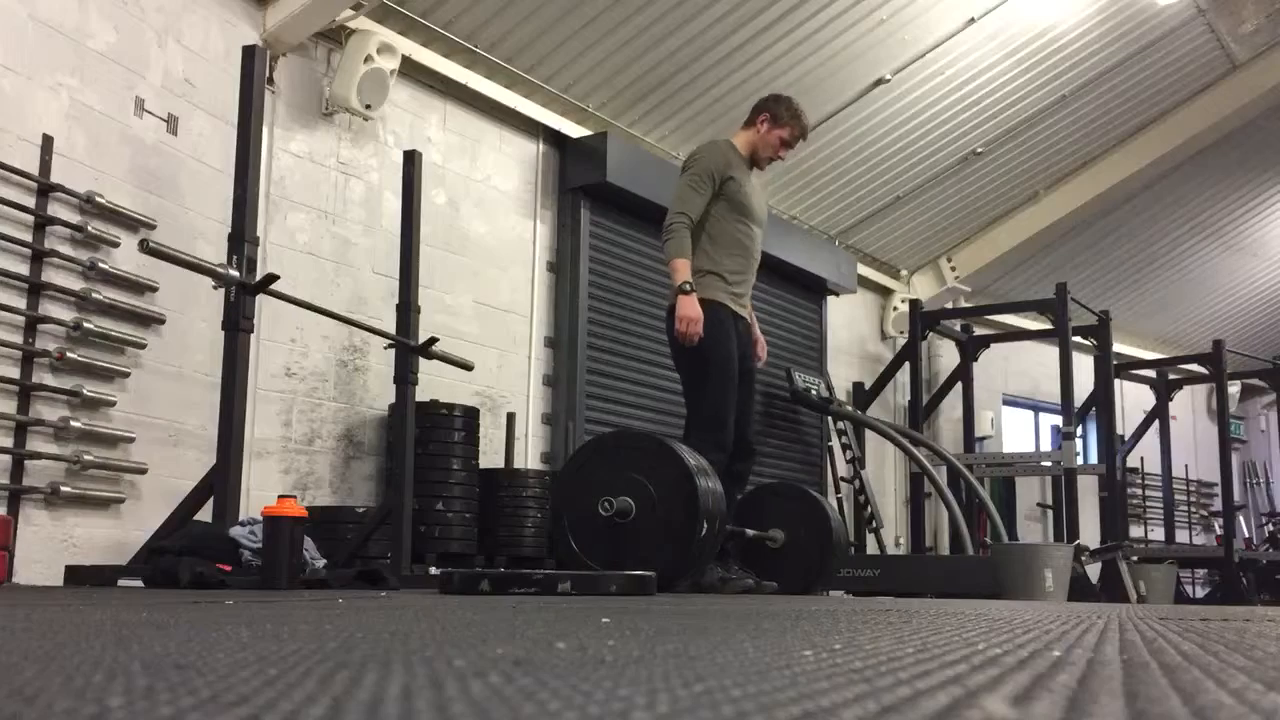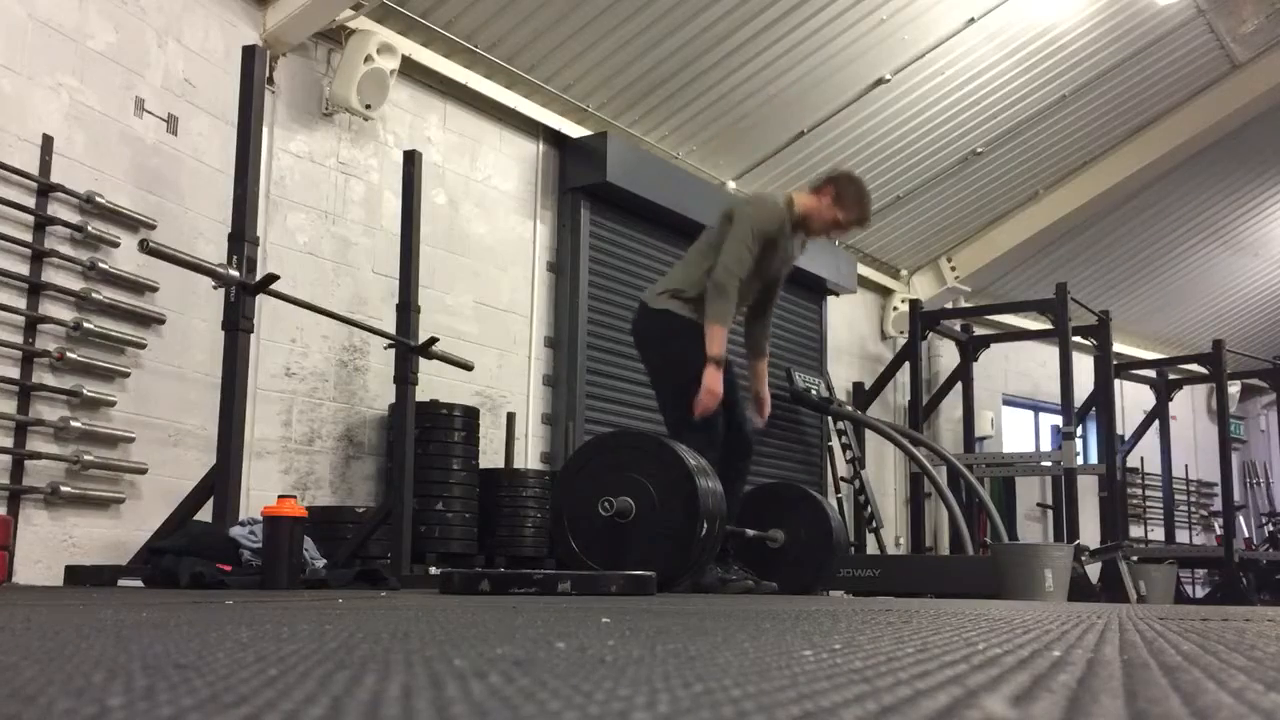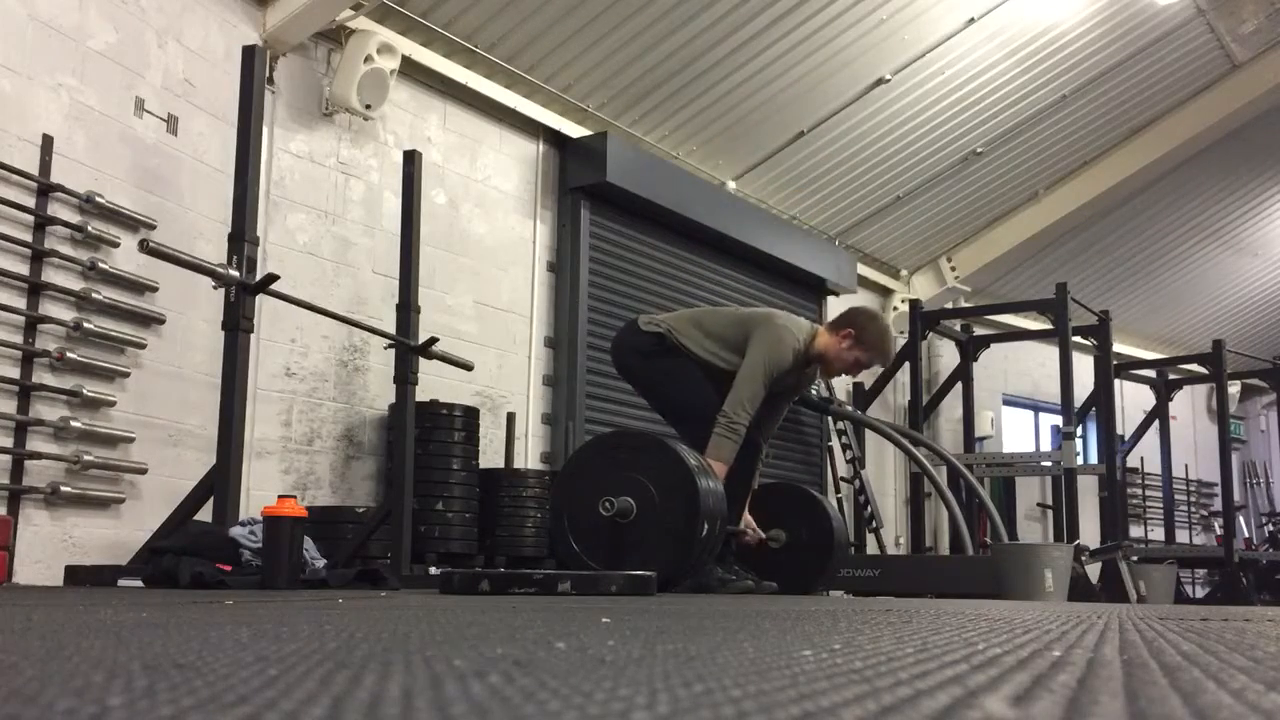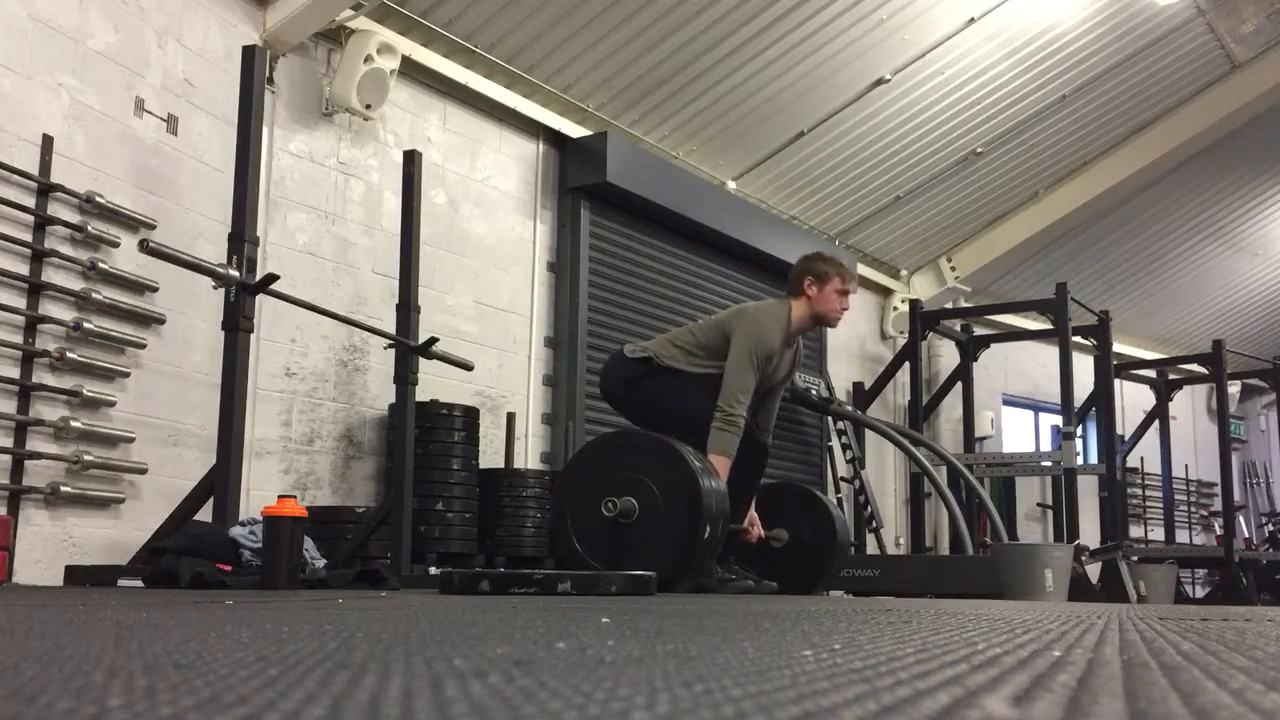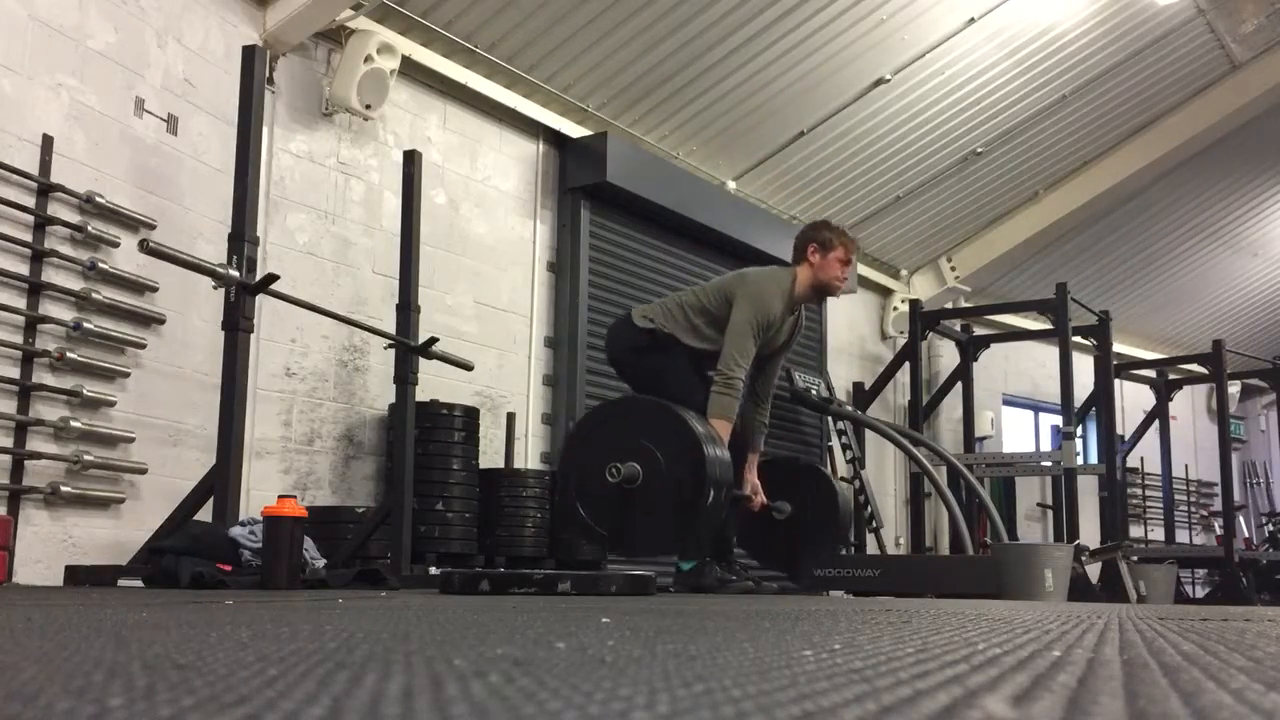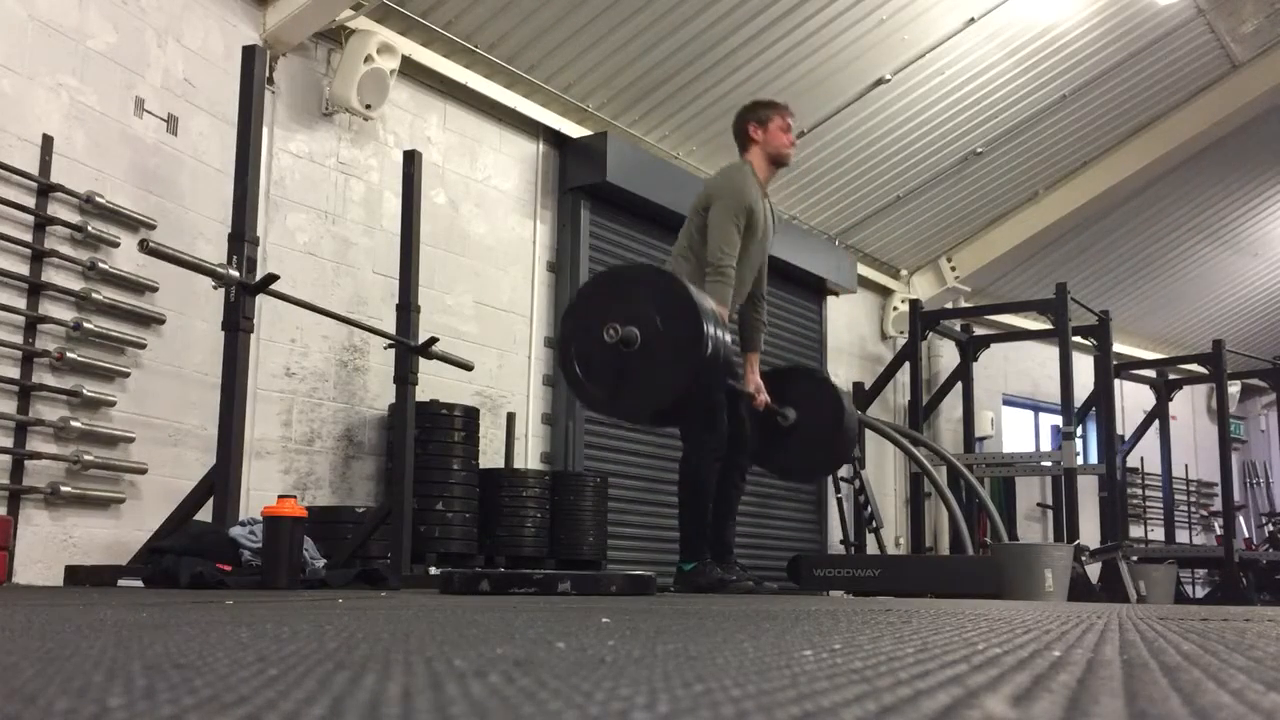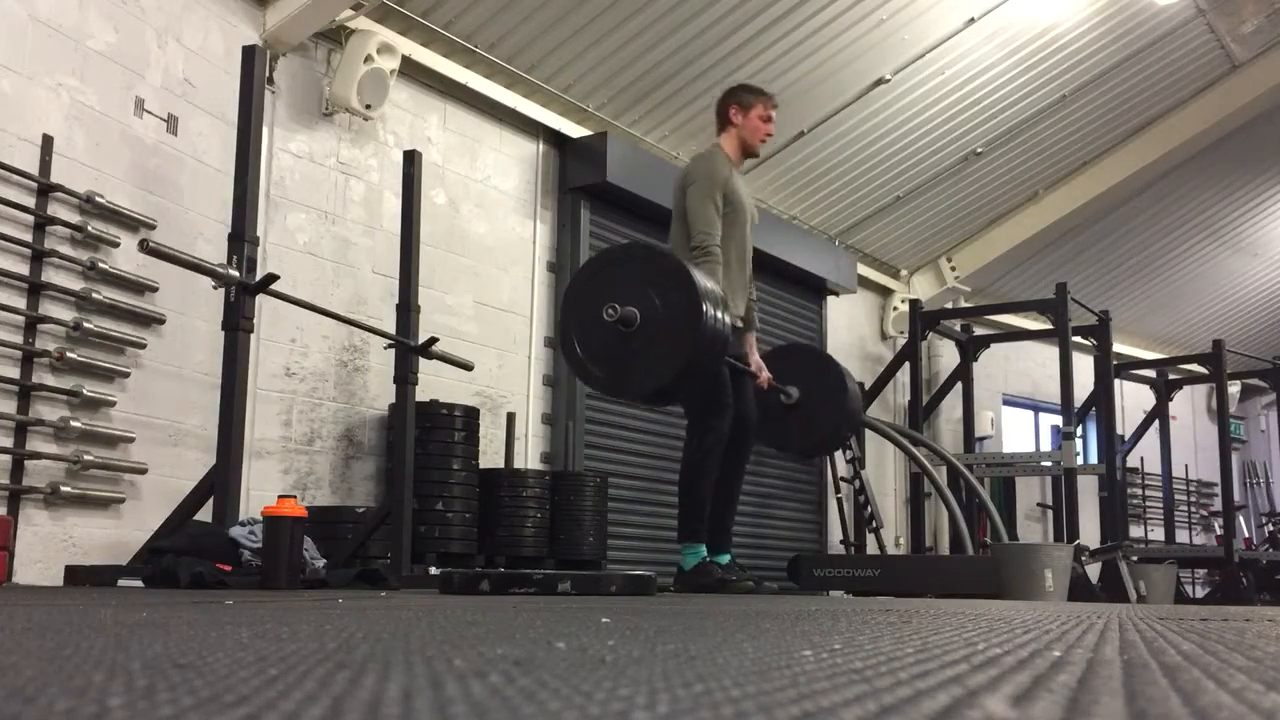
dt=0.7s
person 1, frame 1
left shoulder: (750, 184)
right shoulder: (714, 158)
right elbow: (678, 226)
left wrist: (752, 323)
right wrist: (685, 291)
left hip: (731, 321)
right hip: (703, 315)
left knee: (738, 445)
right knee: (710, 438)
left ankle: (718, 555)
person 1, frame 2
left shoulder: (795, 240)
right shoulder: (762, 212)
left elbow: (758, 316)
right elbow: (723, 285)
left wrist: (761, 383)
right wrist: (715, 363)
left hip: (693, 329)
right hip: (667, 321)
left knee: (736, 443)
right knee: (701, 438)
left ankle: (714, 555)
person 1, frame 3
left shoulder: (805, 368)
right shoulder: (782, 339)
left elbow: (758, 435)
right elbow: (732, 419)
left wrist: (739, 509)
left hip: (676, 354)
right hip: (646, 345)
left knee: (745, 444)
right knee: (714, 435)
left ankle: (718, 559)
person 1, frame 4
left shoulder: (792, 351)
right shoulder: (761, 325)
left elbow: (760, 427)
right elbow: (730, 414)
left wrist: (746, 507)
left hip: (672, 382)
right hip: (633, 374)
left knee: (752, 448)
right knee: (723, 438)
left ankle: (718, 560)
right ankle: (696, 564)
person 1, frame 5
left shoulder: (794, 318)
right shoulder: (763, 290)
left elbow: (759, 398)
right elbow: (729, 377)
left wrist: (750, 471)
left hip: (675, 351)
right hip: (641, 340)
left knee: (731, 443)
left ankle: (720, 559)
right ankle: (694, 565)
person 1, frame 6
left shoulder: (765, 204)
right shoulder: (734, 185)
left elbow: (754, 295)
right elbow: (719, 271)
left wrist: (752, 372)
left knee: (735, 442)
right knee: (708, 436)
left ankle: (720, 558)
right ankle: (694, 564)
person 1, frame 7
left shoulder: (736, 182)
right shoulder: (708, 168)
right elbow: (706, 251)
left wrist: (750, 347)
left hip: (727, 329)
left knee: (739, 434)
right knee: (711, 429)
left ankle: (719, 556)
right ankle: (693, 561)
